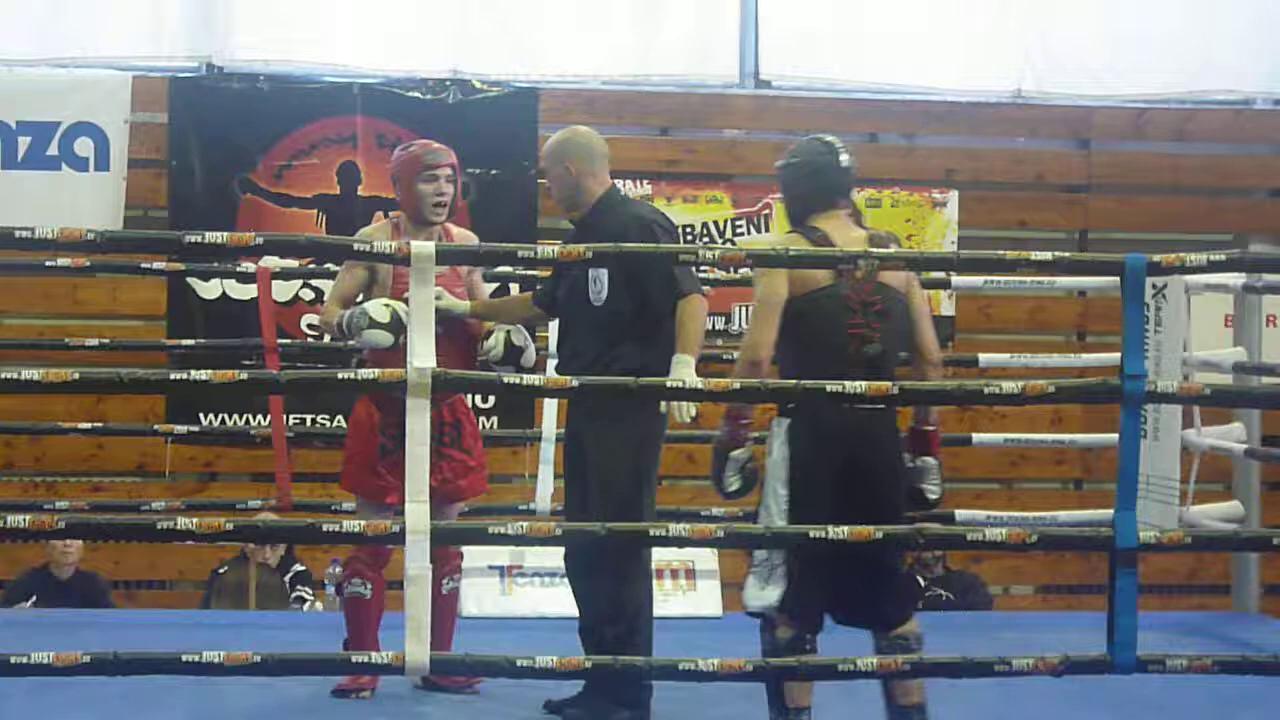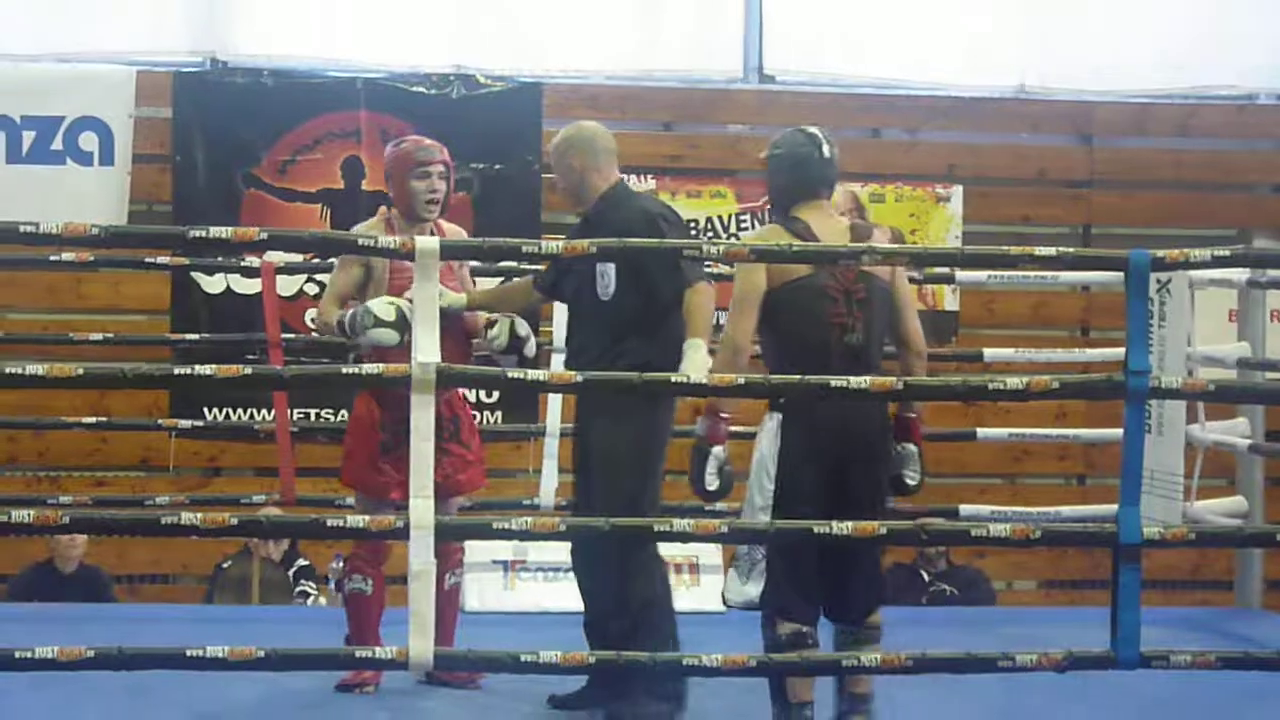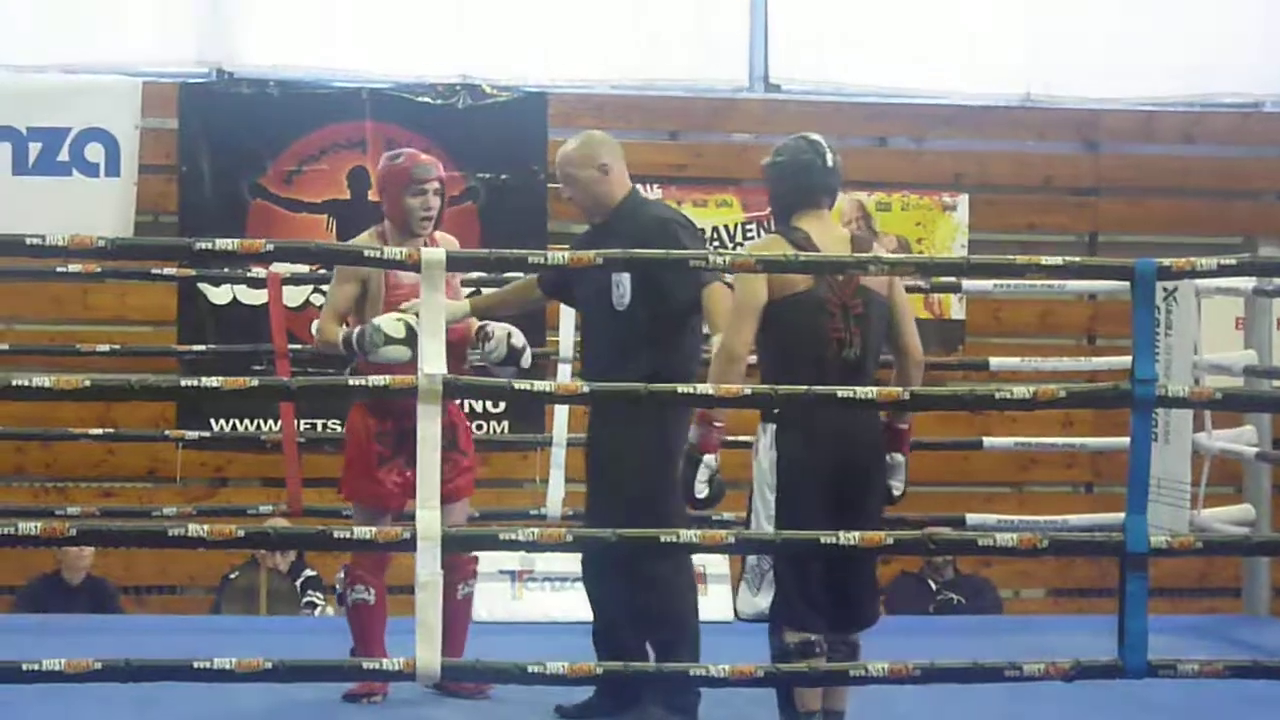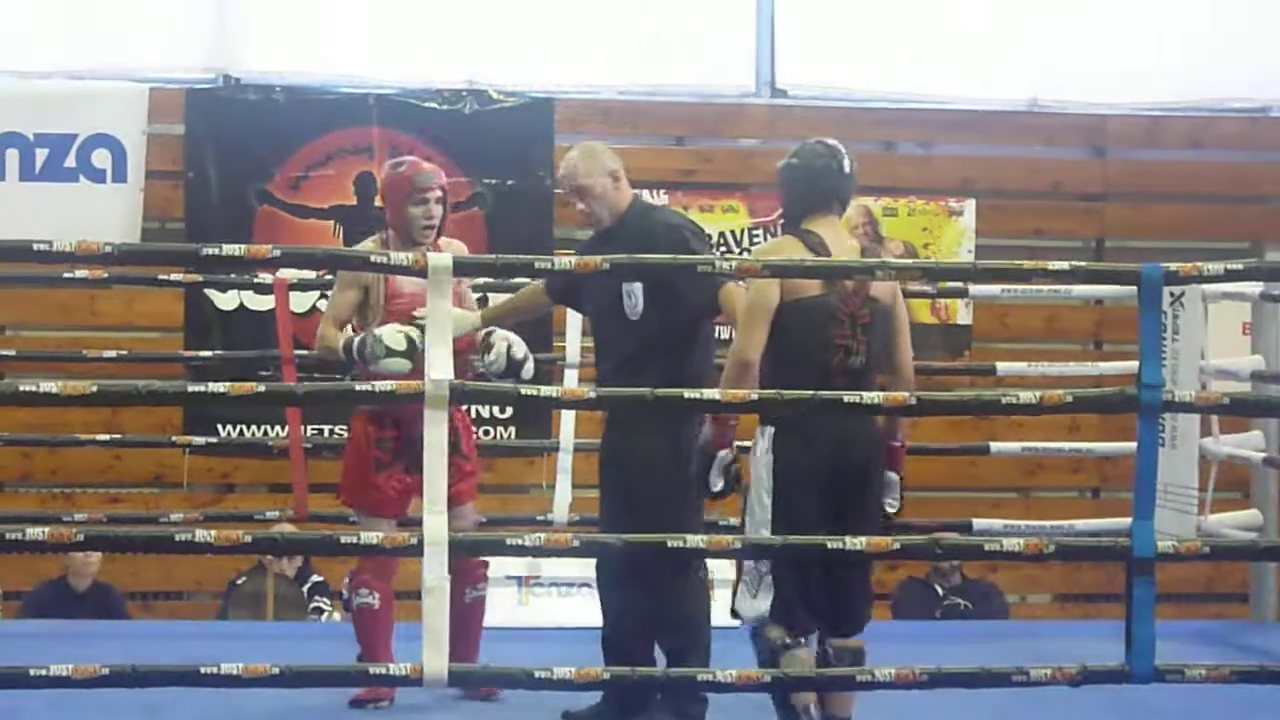
dt=0.2s
person 1, frame 1
left shoulder: (640, 224)
right shoulder: (582, 237)
left elbow: (689, 296)
right elbow: (544, 302)
left wrist: (683, 363)
right wrist: (467, 308)
left hip: (630, 408)
right hip: (589, 406)
left knee: (619, 545)
right knee: (586, 548)
person 1, frame 2
left shoulder: (645, 218)
right shoulder: (587, 234)
left elbow: (696, 284)
right elbow: (540, 286)
left wrist: (695, 348)
right wrist: (464, 301)
left hip: (637, 401)
right hip: (597, 400)
left knee: (630, 535)
right knee: (593, 540)
person 1, frame 3
left shoulder: (659, 226)
right shoulder: (594, 241)
left elbow: (711, 286)
right elbow: (538, 286)
right wrist: (468, 308)
left hip: (655, 411)
right hip: (610, 411)
left knee: (658, 546)
right knee: (604, 550)
person 1, frame 4
left shoulder: (668, 233)
right shoulder: (596, 251)
left elbow: (725, 291)
right elbow: (547, 291)
right wrist: (479, 321)
left hip: (672, 418)
right hip: (623, 418)
left knee: (674, 554)
right knee: (620, 559)
person 2, frame 1
left shoulder: (785, 252)
left elbow: (756, 354)
right elbow: (930, 359)
left wrist: (732, 432)
right wrist: (925, 442)
left hip: (811, 430)
right hip: (877, 431)
left knee: (792, 588)
right knee: (887, 584)
person 2, frame 2
left shoulder: (767, 244)
left elbow: (736, 343)
right elbow: (915, 347)
left wrist: (713, 428)
right wrist: (907, 429)
left hip: (800, 420)
right hip: (865, 422)
left knee: (788, 580)
right knee: (856, 573)
person 2, frame 3
left shoulder: (767, 253)
left elbow: (733, 353)
right elbow: (912, 359)
left wrist: (705, 436)
right wrist: (896, 435)
left hip: (796, 434)
right hip: (861, 433)
left knee: (791, 592)
right knee: (846, 589)
person 2, frame 4
left shoulder: (778, 254)
left elbow: (746, 358)
right elbow: (905, 376)
right wrist: (891, 454)
left hip: (793, 439)
right hip: (858, 441)
left knee: (775, 602)
right knee: (846, 601)
person 3, frame 1
left shoulder: (465, 244)
right shoulder: (376, 241)
right elbow: (330, 310)
right wrist: (356, 322)
left hip: (449, 407)
right hip: (388, 406)
left knee: (445, 537)
right knee: (374, 537)
person 3, frame 2
left shoulder: (455, 239)
right shoulder: (370, 239)
right elbow: (326, 310)
left wrist: (496, 325)
right wrist: (354, 322)
left hip: (445, 402)
right hip: (385, 403)
left knee: (446, 532)
right knee: (372, 532)
left ankle: (440, 656)
person 3, frame 3
left shoulder: (447, 248)
right shoulder: (363, 255)
right elbow: (324, 328)
left wrist: (487, 334)
right wrist: (362, 340)
left hip: (442, 412)
right hip: (383, 415)
right knee: (372, 543)
left ankle: (450, 665)
right ankle: (372, 668)
person 3, frame 4
left shoulder: (453, 255)
right elbow: (325, 331)
left wrist: (496, 343)
right wrist: (358, 349)
left hip: (445, 418)
right hip: (384, 421)
right knee: (376, 548)
left ankle: (464, 665)
